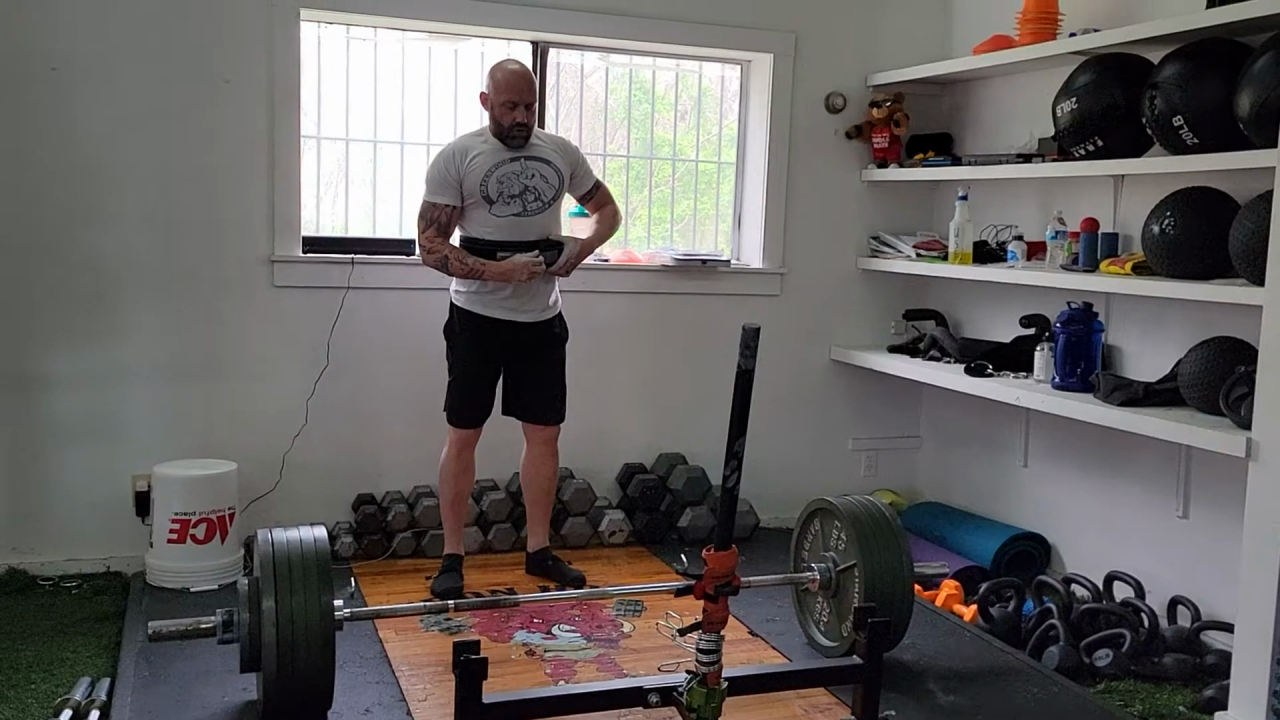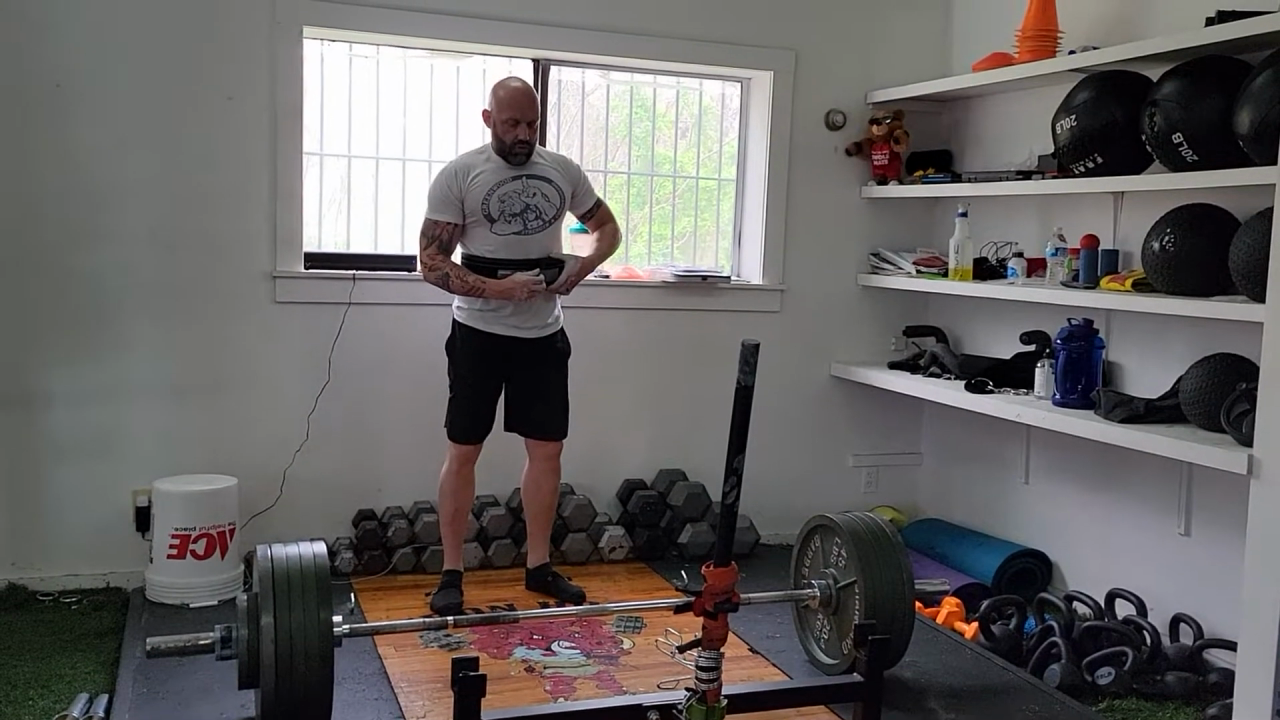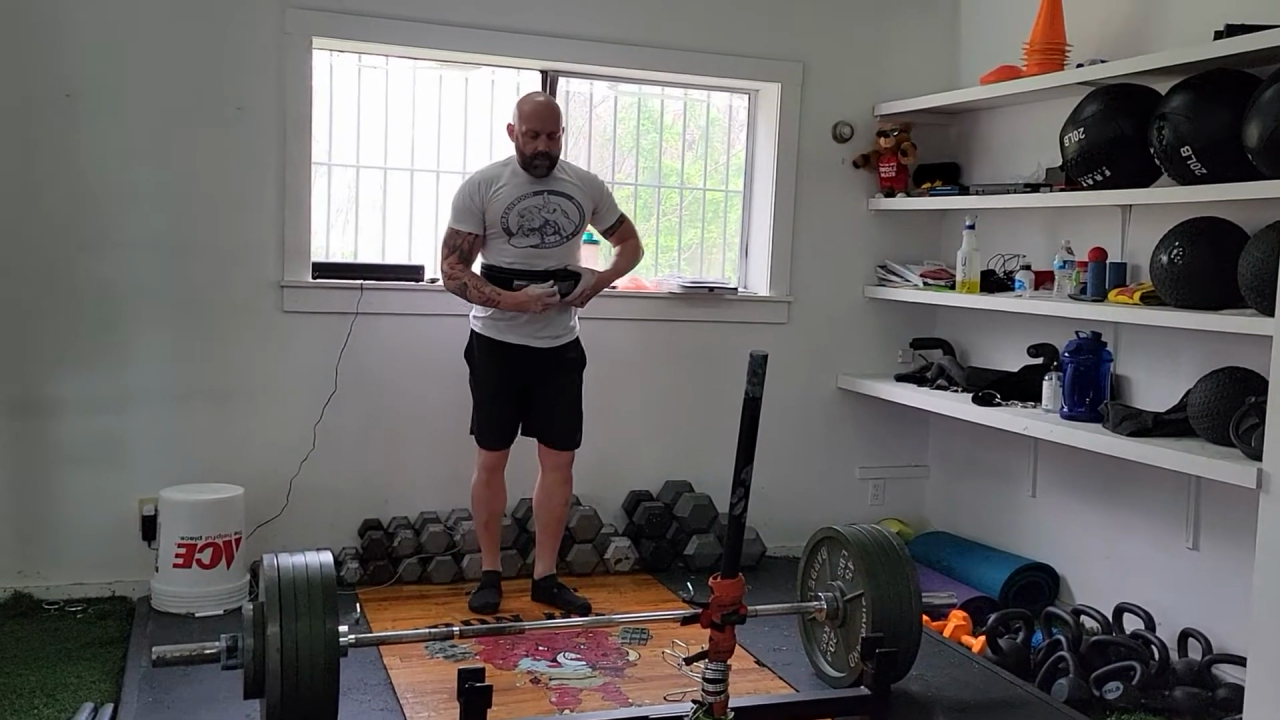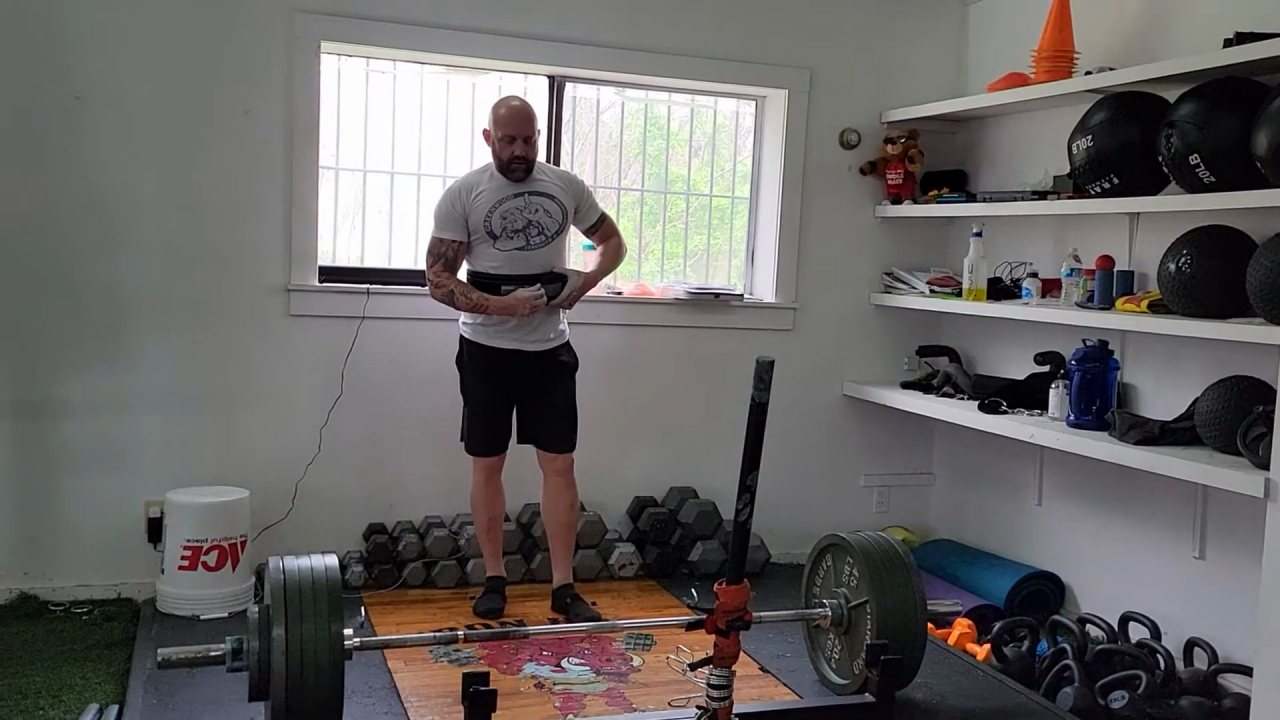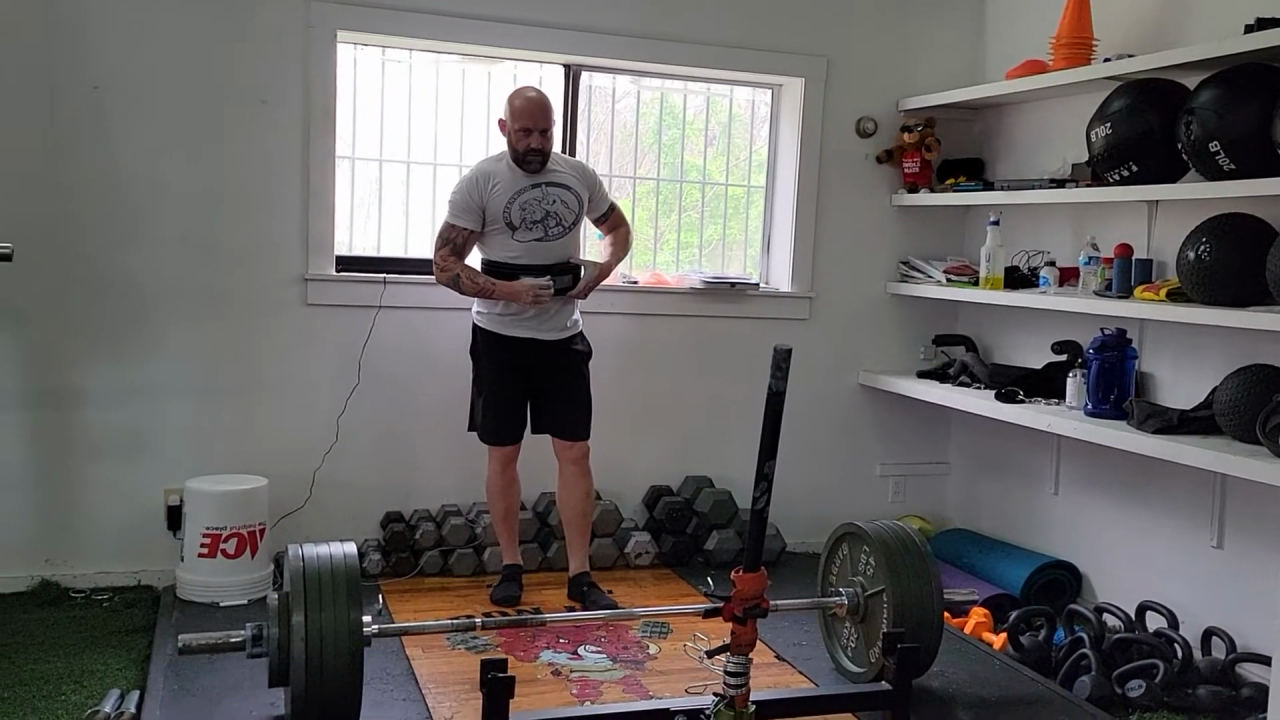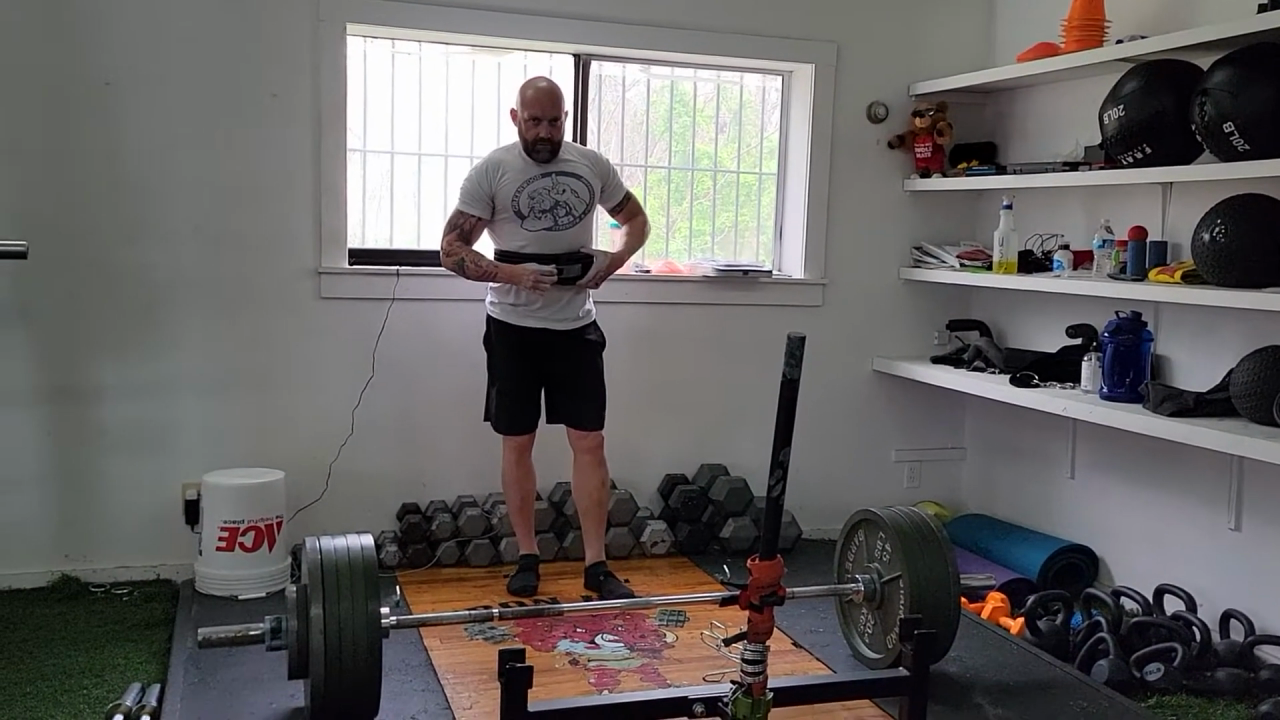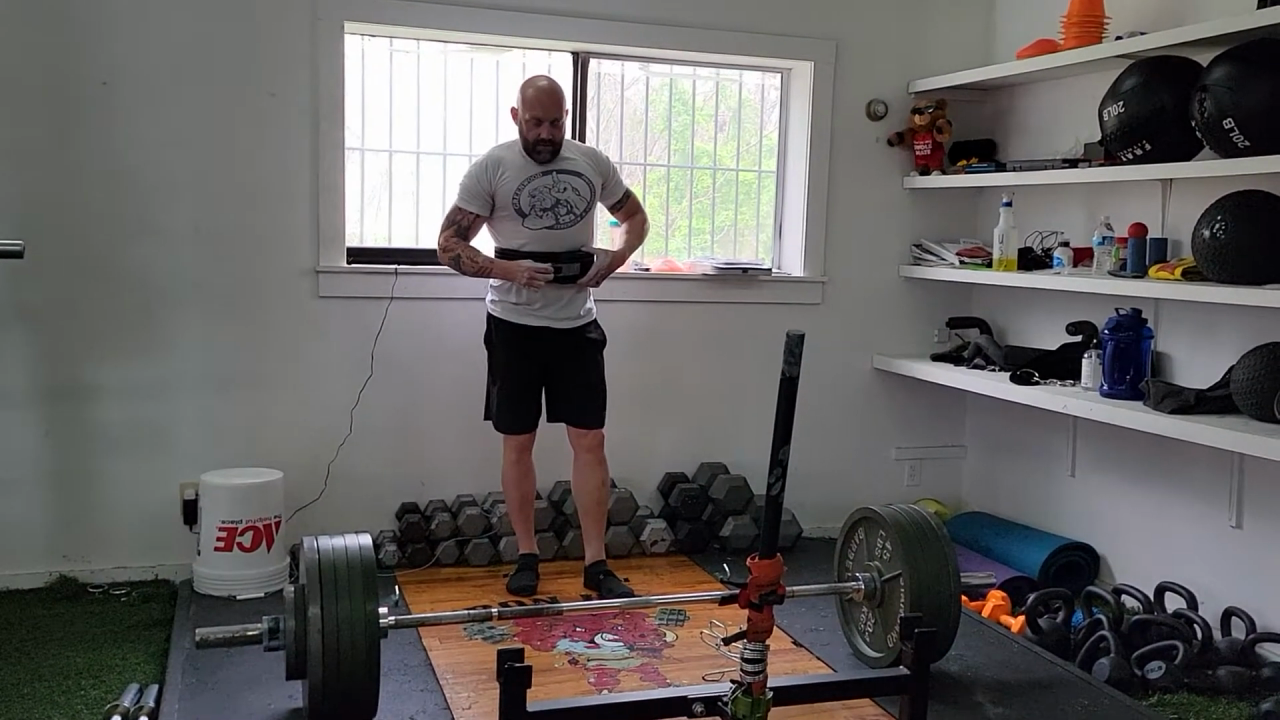
dt=0.7s
person 1, frame 1
left shoulder: (562, 152)
right shoulder: (456, 158)
left elbow: (608, 209)
right elbow: (430, 245)
left wrist: (583, 246)
right wrist: (496, 272)
left hip: (542, 317)
right hip: (478, 316)
left knee: (544, 434)
right knee: (463, 435)
left ankle: (539, 550)
right ankle: (452, 556)
person 1, frame 2
left shoulder: (564, 171)
right shoulder: (458, 176)
left elbow: (608, 226)
right elbow: (432, 262)
left wrist: (584, 265)
right wrist: (497, 289)
left hip: (544, 334)
right hip: (480, 333)
left knee: (546, 449)
right knee: (463, 451)
left ankle: (539, 565)
right ankle: (451, 572)
person 1, frame 3
left shoulder: (587, 186)
right shoulder: (482, 187)
left elbow: (631, 243)
right elbow: (453, 270)
left wrist: (600, 280)
right wrist: (511, 301)
left hip: (559, 344)
right hip: (497, 343)
left knee: (559, 461)
right knee: (491, 460)
left ankle: (545, 575)
right ankle: (490, 573)
person 1, frame 4
left shoulder: (567, 185)
right shoulder: (462, 194)
left elbow: (613, 240)
right elbow: (438, 280)
left wrist: (586, 280)
right wrist: (500, 305)
left hip: (550, 348)
right hip: (487, 348)
left knee: (559, 466)
right knee: (487, 465)
left ankle: (564, 587)
right ankle: (494, 579)
person 1, frame 5
left shoulder: (579, 175)
right shoulder: (480, 182)
left elbow: (619, 228)
right elbow: (445, 265)
left wrist: (600, 270)
right wrist: (509, 291)
left hip: (563, 336)
right hip: (501, 337)
left knee: (575, 453)
right knee: (502, 454)
left ankle: (579, 574)
right ankle: (510, 568)
person 1, frame 6
left shoulder: (593, 165)
right shoulder: (491, 171)
left elbow: (636, 219)
right elbow: (451, 251)
left wrist: (614, 259)
right wrist: (511, 274)
left hip: (576, 326)
right hip: (513, 327)
left knee: (589, 443)
right knee: (517, 444)
left ankle: (596, 564)
right ankle: (527, 557)
person 1, frame 7
left shoulder: (593, 162)
right shoulder: (491, 168)
left elbow: (635, 215)
right elbow: (449, 245)
left wrist: (616, 257)
right wrist: (506, 270)
left hip: (576, 324)
right hip: (514, 325)
left knee: (590, 441)
right knee: (518, 443)
left ankle: (596, 563)
right ankle: (527, 556)
